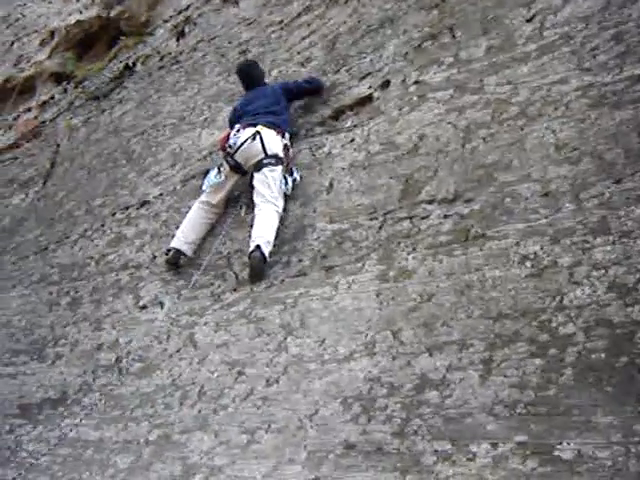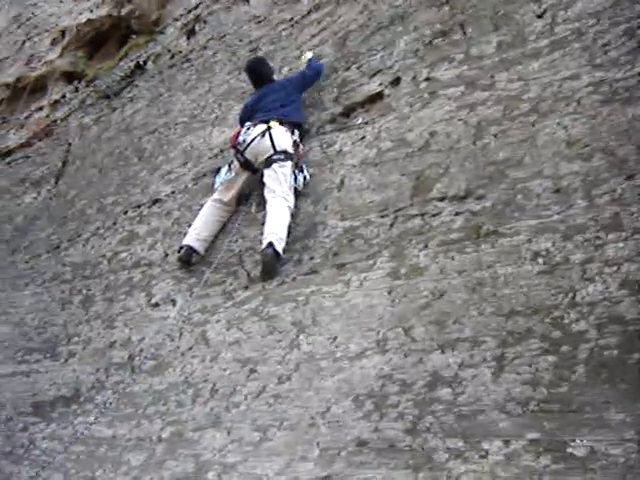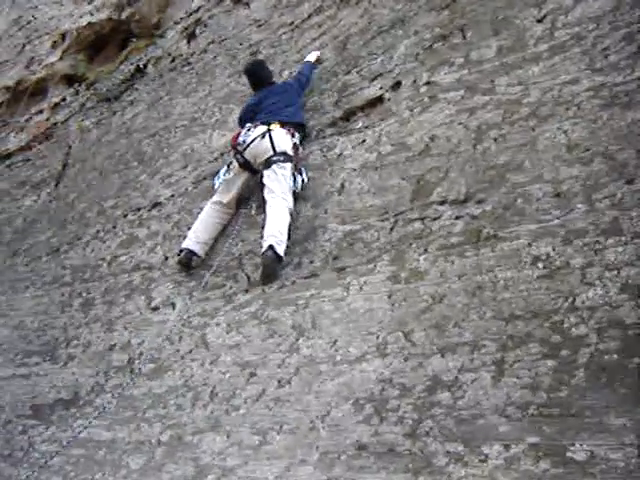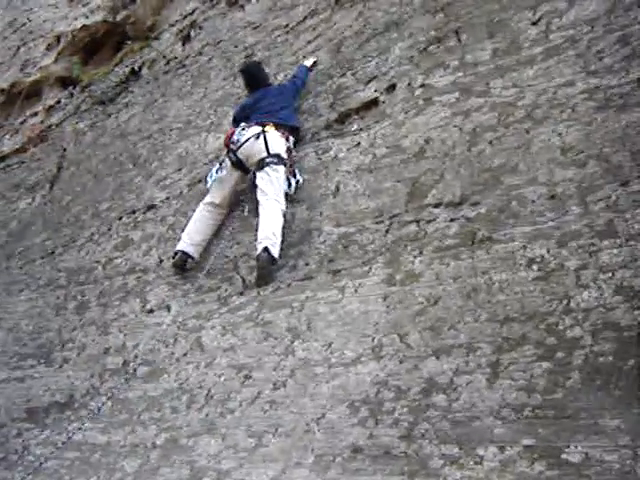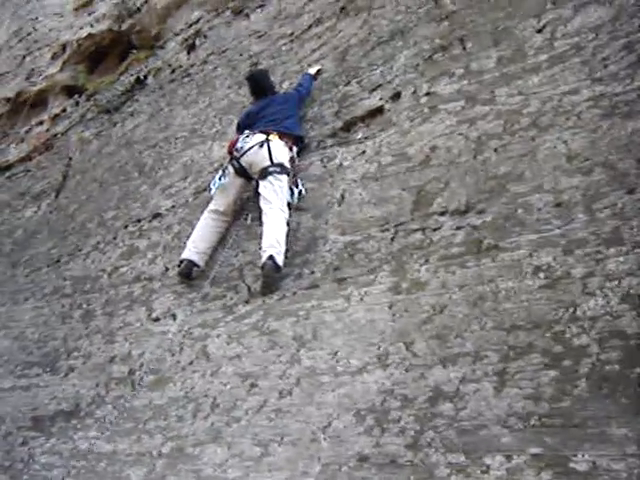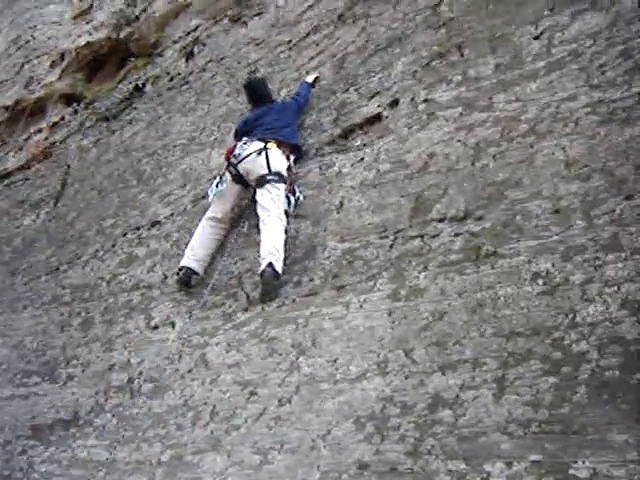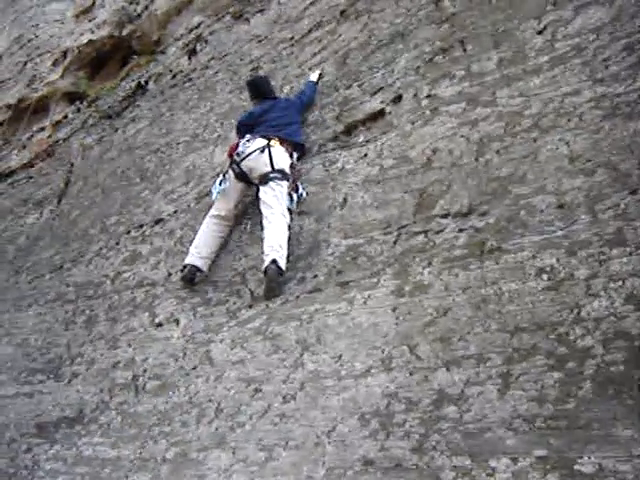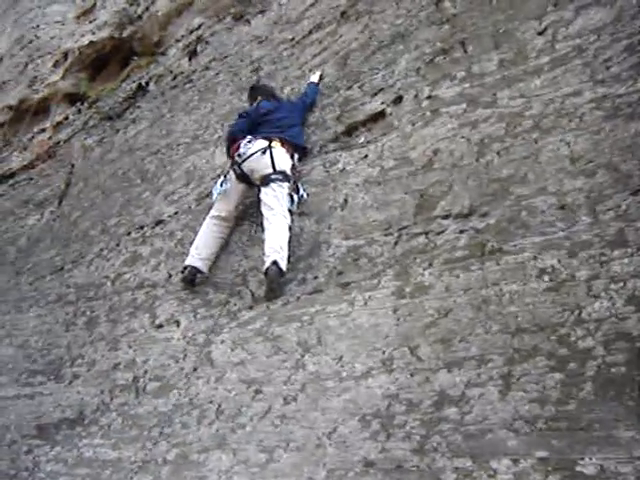
dt=0.2s
person 1, frame 1
left shoulder: (240, 105)
right shoulder: (279, 89)
left elbow: (233, 127)
right elbow: (317, 86)
right wrist: (302, 84)
left hip: (240, 140)
right hip: (270, 142)
left knee: (210, 200)
right knee: (268, 203)
left ankle: (178, 248)
right ankle: (259, 250)
person 1, frame 2
left shoulder: (251, 101)
right shoulder: (291, 84)
left elbow: (242, 125)
right elbow: (317, 70)
right wrist: (310, 59)
left hip: (250, 138)
right hip: (279, 139)
left knee: (222, 198)
right knee: (279, 198)
left ankle: (190, 246)
right ankle: (272, 247)
person 1, frame 3
left shoulder: (251, 104)
right shoulder: (290, 87)
left elbow: (242, 126)
right elbow: (305, 73)
right wrist: (310, 60)
left hip: (250, 140)
right hip: (279, 141)
left knee: (222, 200)
right knee: (279, 200)
left ankle: (190, 249)
right ankle: (273, 250)
person 1, frame 4
left shoulder: (245, 105)
right shoulder: (285, 90)
left elbow: (235, 127)
right elbow: (299, 76)
right wrist: (306, 65)
left hip: (244, 140)
right hip: (273, 143)
left knee: (215, 201)
right knee: (271, 201)
left ankle: (185, 251)
right ankle: (267, 252)
person 1, frame 5
left shoulder: (250, 112)
right shoulder: (290, 98)
left elbow: (240, 135)
right elbow: (304, 85)
right wrist: (311, 73)
left hip: (248, 147)
right hip: (276, 152)
left knee: (218, 209)
right knee: (275, 210)
left ankle: (190, 259)
right ankle: (271, 260)
person 1, frame 6
left shoulder: (247, 120)
right shoulder: (288, 107)
left elbow: (238, 143)
right elbow: (302, 94)
right wrist: (308, 81)
left hip: (245, 155)
right hip: (273, 160)
left knee: (216, 216)
right knee: (272, 218)
left ankle: (189, 267)
right ankle: (270, 268)
person 1, frame 7
left shoulder: (250, 115)
right shoulder: (292, 105)
left elbow: (240, 138)
right elbow: (308, 94)
right wrist: (312, 80)
left hip: (248, 152)
right hip: (277, 157)
left knee: (220, 213)
right knee: (275, 215)
left ankle: (193, 264)
right ankle: (274, 265)
person 1, frame 8
left shoulder: (256, 110)
right shoulder: (295, 107)
left elbow: (234, 134)
right elbow: (309, 96)
left wrist: (232, 156)
right wrist: (314, 81)
left hip: (249, 153)
right hip: (278, 159)
left knee: (220, 214)
right knee: (276, 216)
left ankle: (194, 266)
right ankle: (275, 266)
